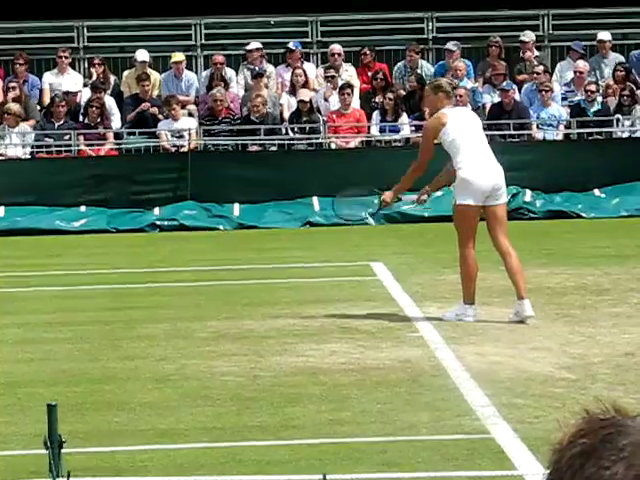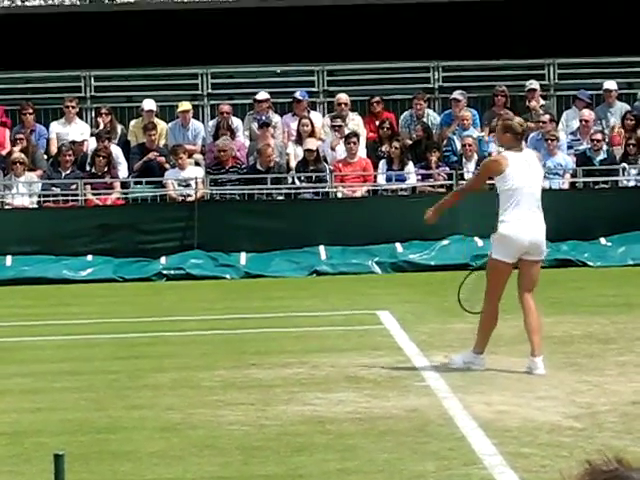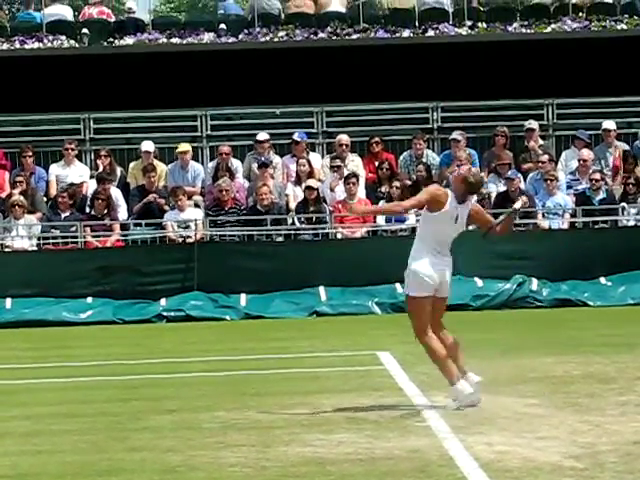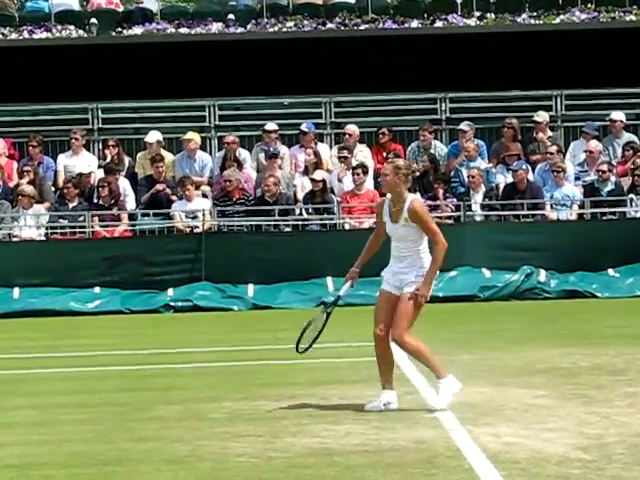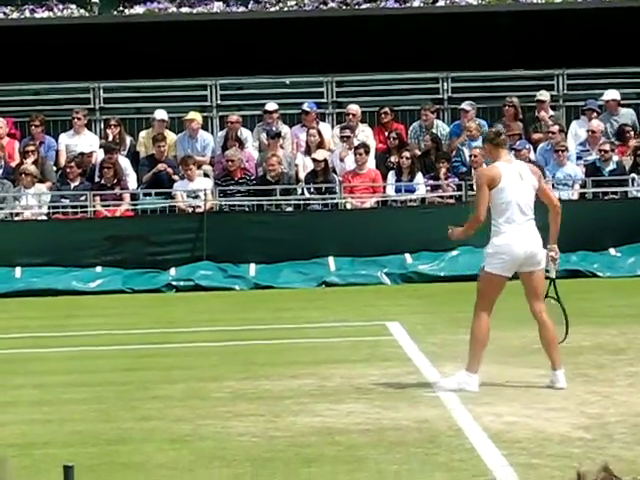
dt=1s
person 1, frame 1
left shoulder: (435, 121)
right shoulder: (469, 113)
left elbow: (420, 166)
left wrist: (394, 192)
right wrist: (430, 188)
left hip: (472, 181)
right hip: (495, 175)
left knee: (466, 246)
right knee: (502, 243)
left ankle: (468, 307)
right ankle: (523, 302)
person 1, frame 2
left shoulder: (498, 161)
right shoulder: (535, 159)
left elbow: (465, 189)
left wrist: (436, 209)
left hip: (511, 234)
right hip: (537, 233)
left knee: (491, 299)
right knee: (527, 298)
left ankle: (477, 354)
right ankle: (537, 359)
person 1, frame 3
left shoulder: (438, 194)
right shoulder: (472, 209)
left elbow: (401, 207)
right elbow: (499, 231)
left wrist: (365, 209)
right wrist: (516, 209)
left hip: (422, 271)
right hip: (441, 270)
left knee: (423, 333)
right knee: (437, 329)
left ankle: (461, 387)
right ankle: (465, 376)
person 1, frame 4
left shoulder: (415, 206)
right shoulder: (383, 204)
left elbow: (440, 243)
right elbow: (378, 236)
left wrist: (428, 282)
right wrist: (358, 265)
left hip: (415, 278)
right hip: (393, 275)
left knee: (400, 336)
right knee: (380, 335)
left ankle: (446, 380)
right ankle: (387, 394)
person 1, frame 5
left shoulder: (487, 174)
right shoulder: (532, 170)
left elbow: (480, 218)
right elbow: (555, 207)
left wrist: (461, 233)
right wrist: (553, 244)
left hip: (505, 245)
right hip: (532, 243)
left knee: (482, 311)
right knee: (540, 310)
left ankle: (470, 375)
right ankle: (557, 373)
